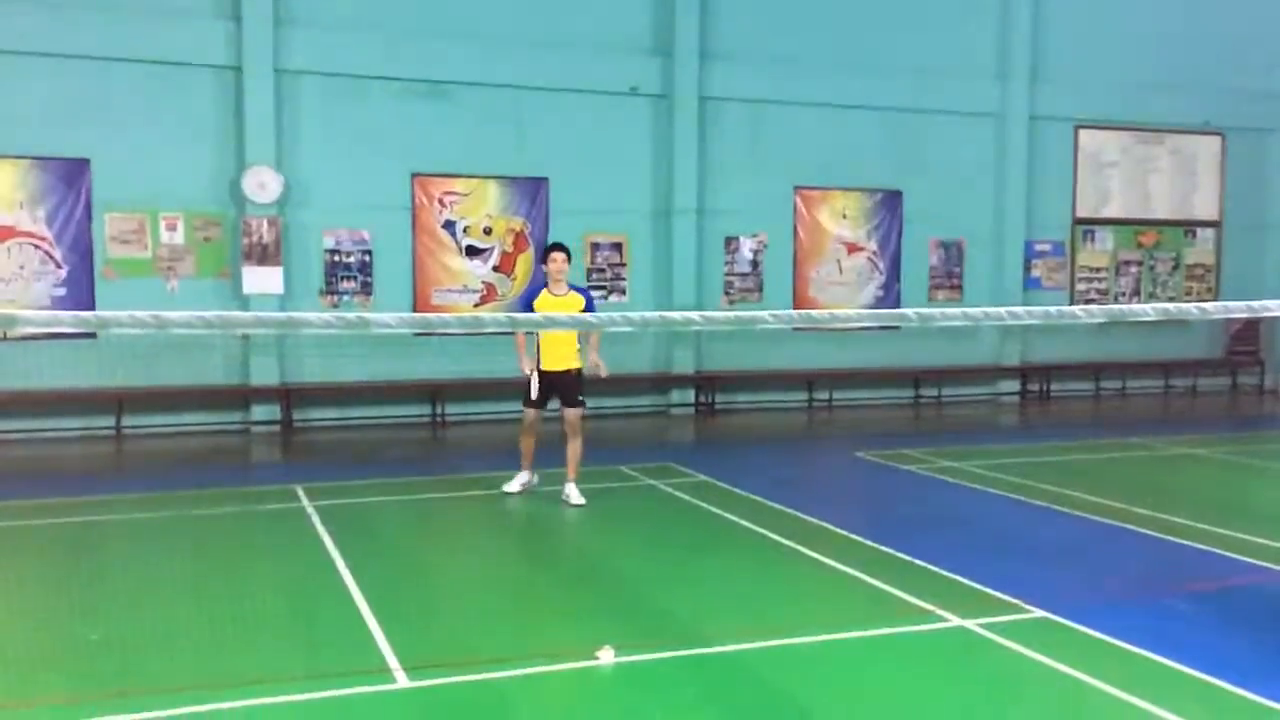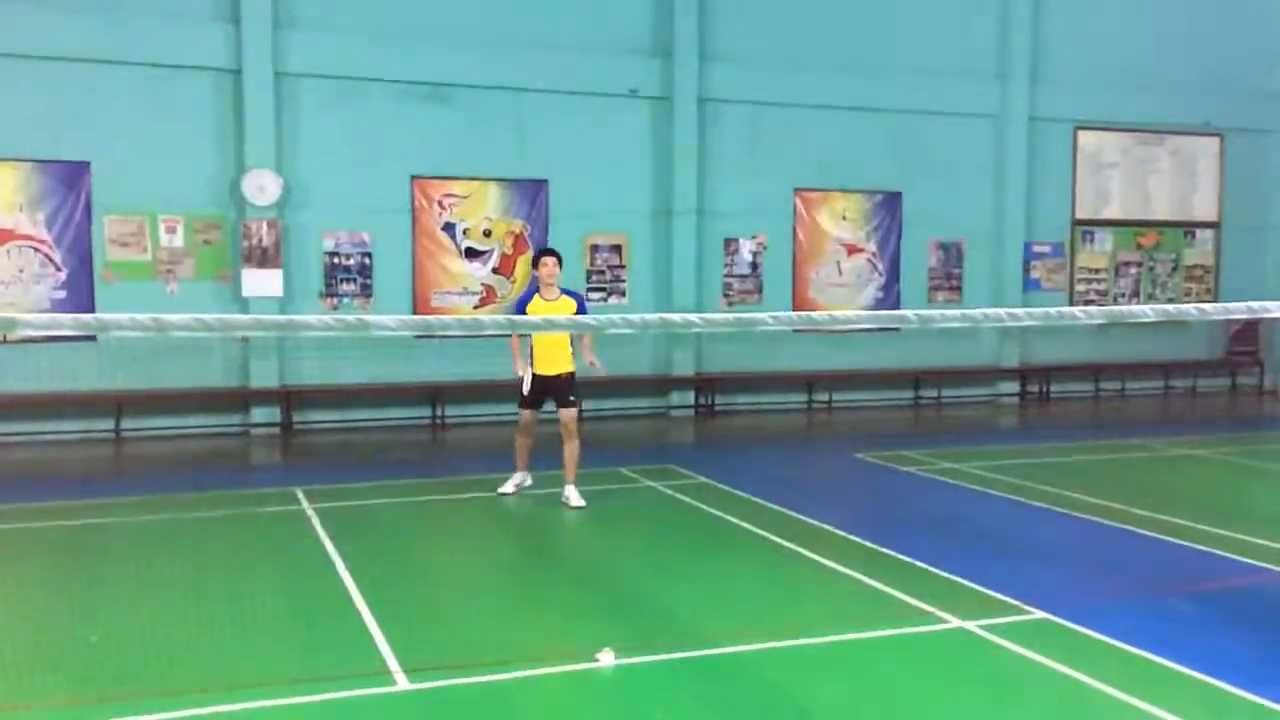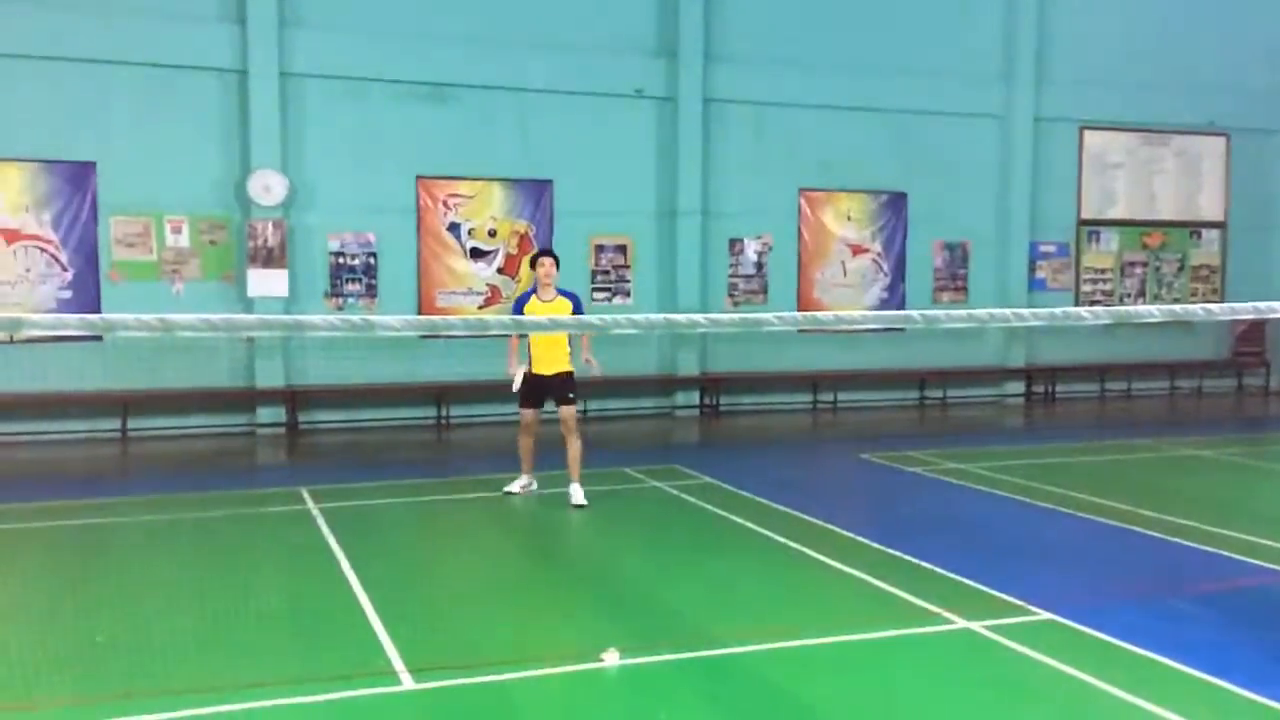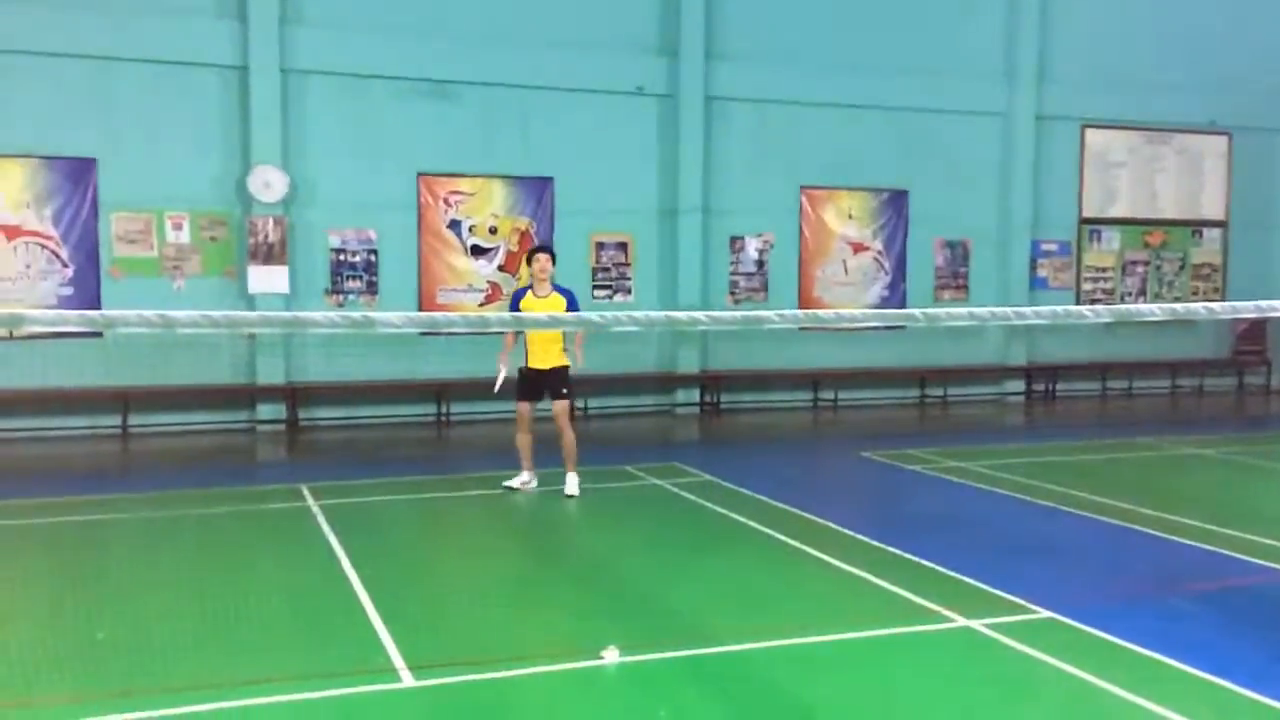
dt=0.1s
person 1, frame 1
left shoulder: (583, 296)
right shoulder: (534, 297)
left elbow: (592, 329)
right elbow: (521, 329)
left wrist: (593, 354)
right wrist: (523, 357)
left hip: (571, 370)
right hip: (540, 370)
left knee: (574, 428)
right knee: (528, 425)
left ankle: (571, 486)
right ankle: (526, 473)
person 1, frame 2
left shoulder: (575, 300)
right shoulder: (526, 301)
left elbow: (585, 331)
right elbow: (516, 334)
left wrist: (589, 354)
right wrist: (518, 359)
left hip: (564, 373)
right hip: (535, 373)
left knee: (570, 429)
right knee: (524, 426)
left ankle: (570, 488)
right ankle: (521, 474)
person 1, frame 3
left shoulder: (571, 300)
right shoulder: (523, 301)
left elbow: (583, 330)
right elbow: (515, 333)
left wrist: (586, 352)
right wrist: (514, 359)
left hip: (562, 372)
right hip: (534, 373)
left knee: (570, 427)
right knee: (526, 426)
left ankle: (575, 487)
right ankle: (527, 478)
person 1, frame 4
left shoulder: (566, 296)
right shoulder: (520, 296)
left elbow: (577, 327)
right elbow: (512, 328)
left wrist: (576, 347)
right wrist: (505, 352)
left hip: (557, 366)
right hip: (530, 367)
left knee: (562, 420)
right knee: (523, 421)
left ankle: (571, 475)
right ankle: (528, 475)
